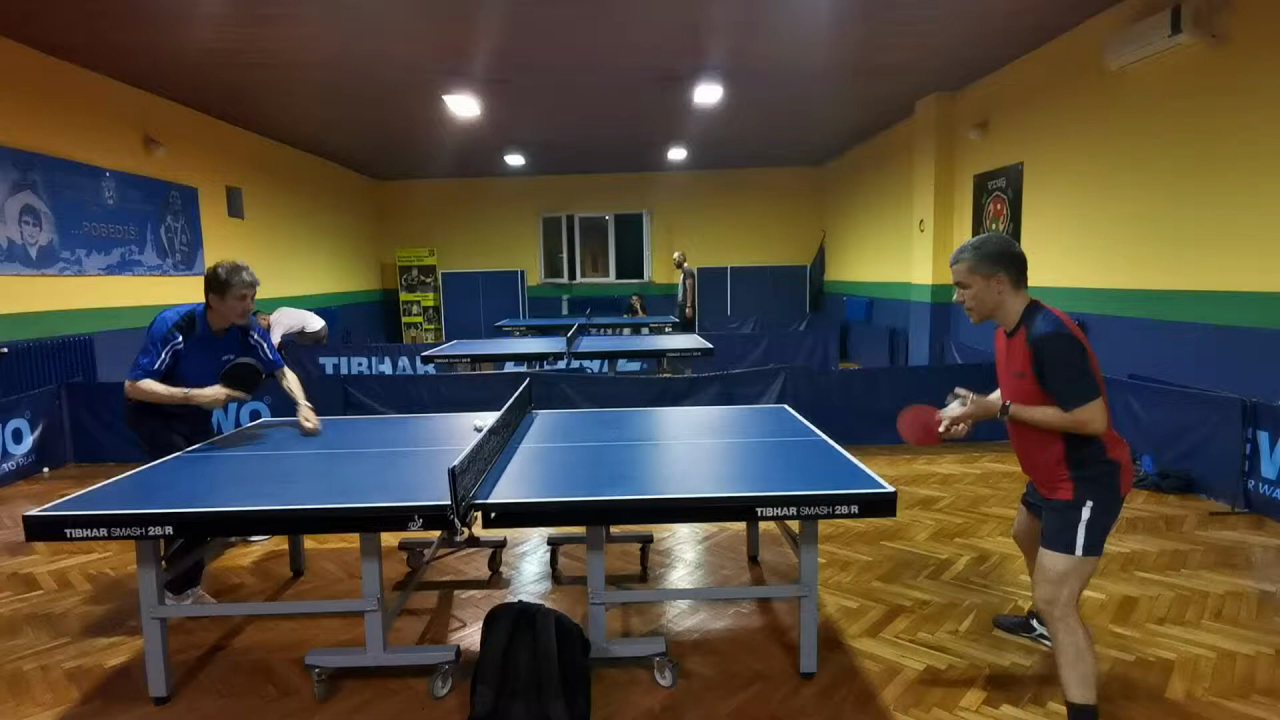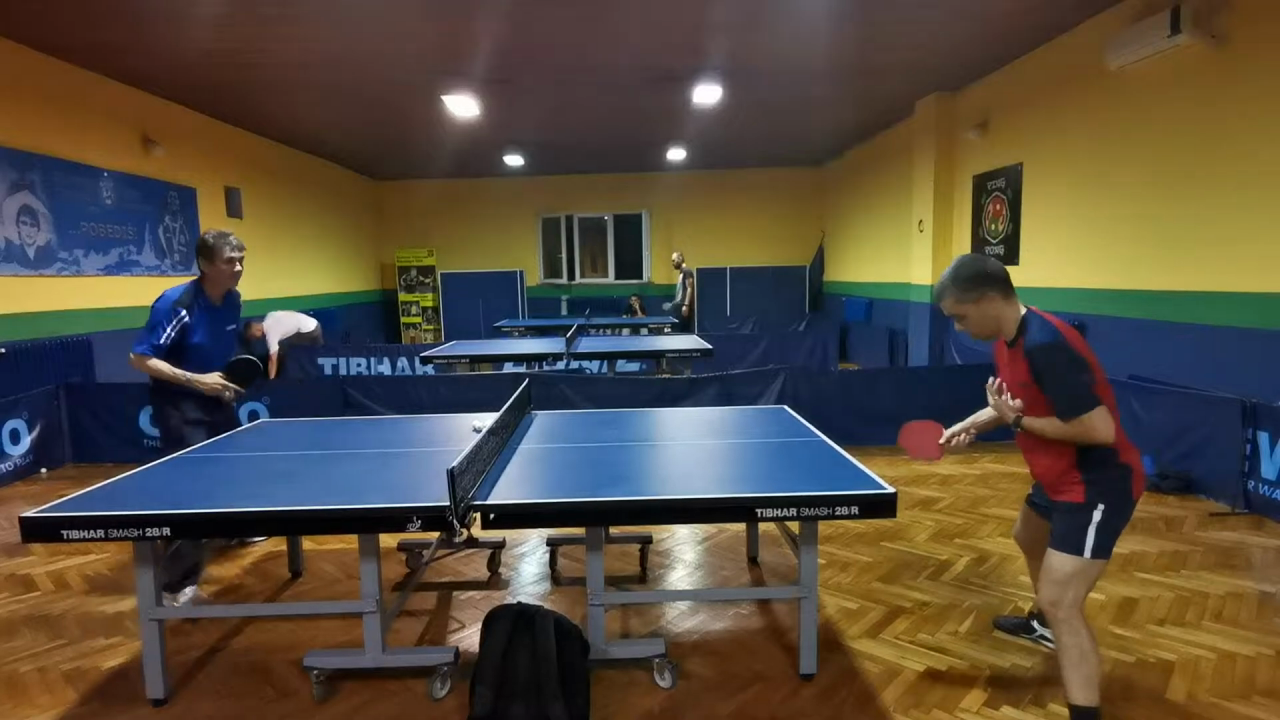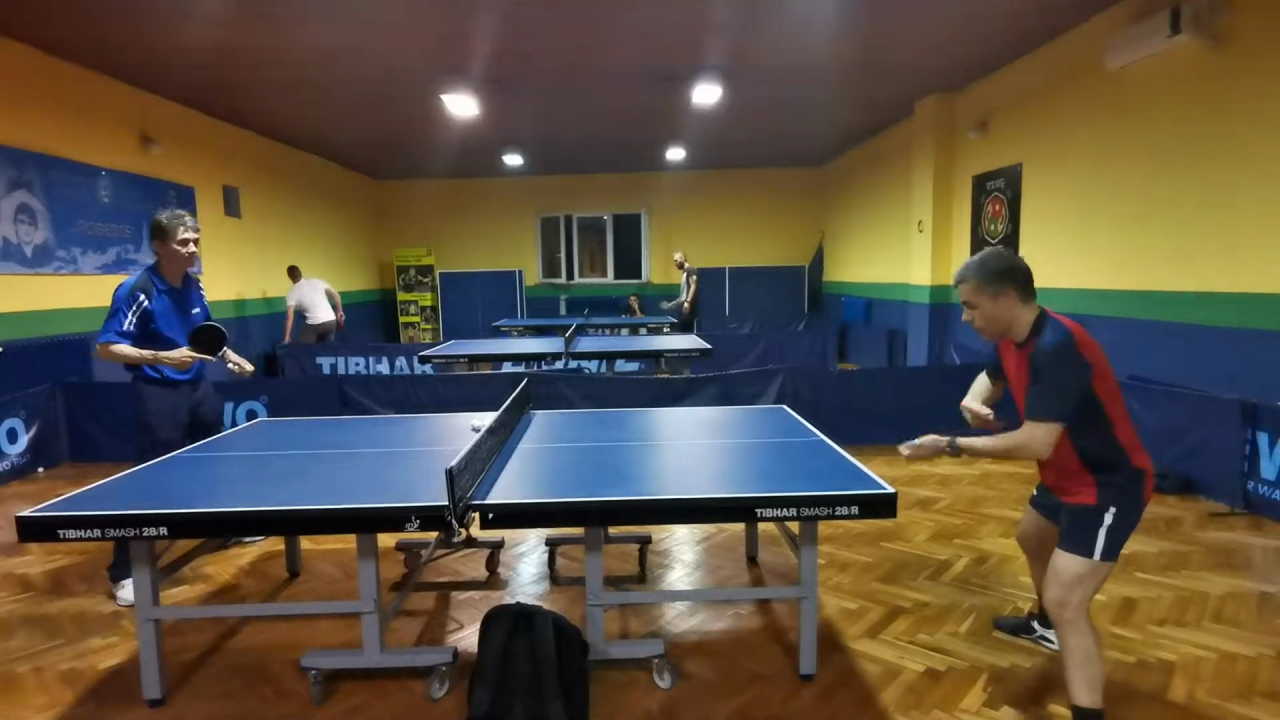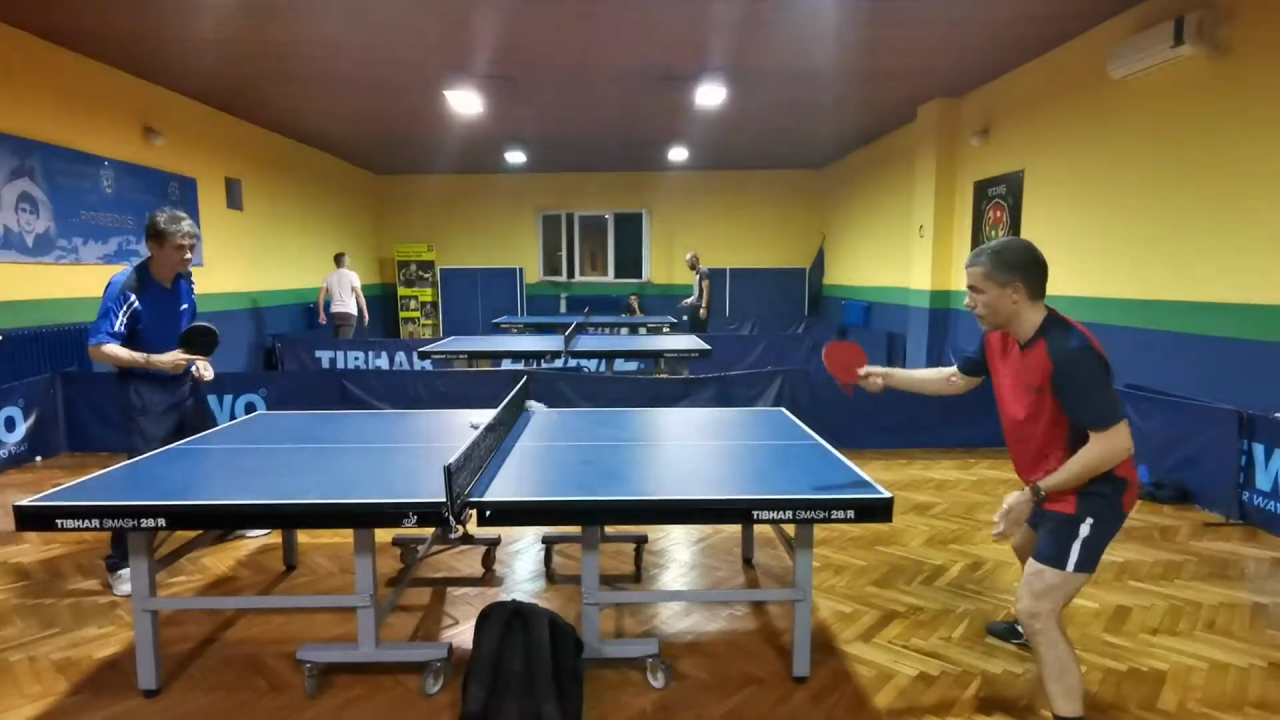
dt=0.5s
person 1, frame 1
left shoulder: (1049, 336)
right shoulder: (1008, 329)
left elbow: (1092, 420)
left wrist: (999, 410)
right wrist: (973, 411)
left hip: (1087, 481)
right hip: (1052, 473)
left knee: (1055, 599)
right knee: (1027, 537)
right ankle: (1041, 622)
person 1, frame 2
left shoulder: (1045, 344)
right shoulder: (1009, 338)
left elbow: (1100, 430)
left wrist: (1017, 420)
right wrist: (975, 422)
left hip: (1098, 484)
right hip: (1060, 476)
left knee: (1060, 600)
right knee: (1028, 538)
right ankle: (1043, 623)
person 1, frame 3
left shoulder: (1056, 347)
right shoulder: (1011, 339)
left elbow: (1035, 444)
right elbow: (989, 379)
left wrist: (949, 446)
right wrist: (975, 402)
left hip: (1109, 486)
right hip: (1066, 477)
left knee: (1066, 601)
right knee: (1032, 539)
right ankle: (1044, 624)
person 1, frame 4
left shoulder: (1071, 353)
right shoulder: (999, 340)
left elbow: (1116, 444)
right elbow: (955, 379)
left wrist: (1033, 494)
right wrist: (887, 376)
left hip: (1091, 496)
right hip: (1050, 485)
left knee: (1036, 608)
right knee: (1027, 550)
right ankle: (1032, 628)
person 2, frame 1
left shoulder: (247, 330)
right shoulder: (172, 325)
left elbow: (281, 371)
right elbow: (133, 387)
left wrist: (302, 405)
right wrist: (194, 396)
left hip: (196, 415)
right hip: (154, 415)
right ankle: (181, 588)
person 2, frame 2
left shoulder: (232, 300)
right shoulder: (175, 303)
right elbow: (140, 358)
left wrist: (228, 381)
right wrist: (195, 380)
left hip: (216, 400)
right hip: (179, 402)
right ankle: (178, 586)
person 2, frame 3
left shoulder: (194, 285)
right shoulder: (136, 290)
right elbow: (106, 347)
left wrist: (228, 355)
right wrist: (161, 358)
left hip: (198, 387)
right hip: (159, 395)
right ankle: (124, 572)
person 2, frame 4
left shoulder: (185, 282)
right shoulder: (124, 288)
right elbow: (98, 348)
left wrist: (198, 359)
right wrist: (154, 361)
left hip: (184, 384)
right hip: (147, 391)
right ankle: (121, 564)
